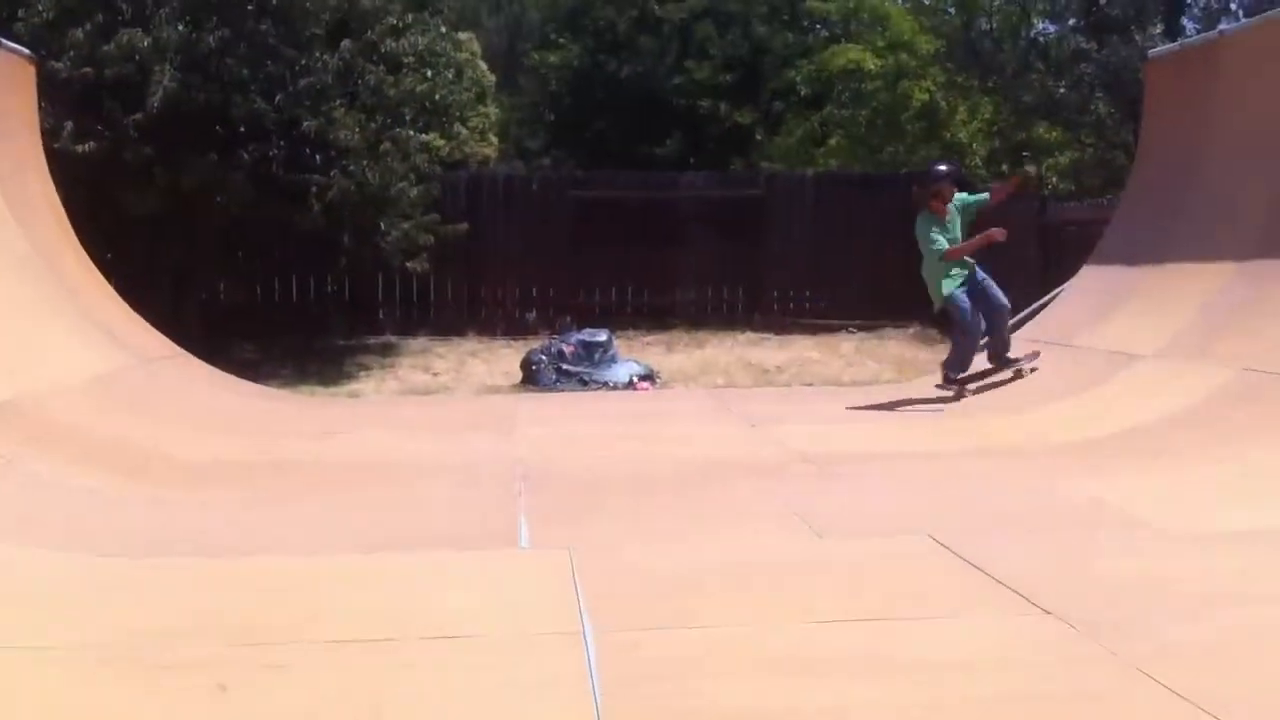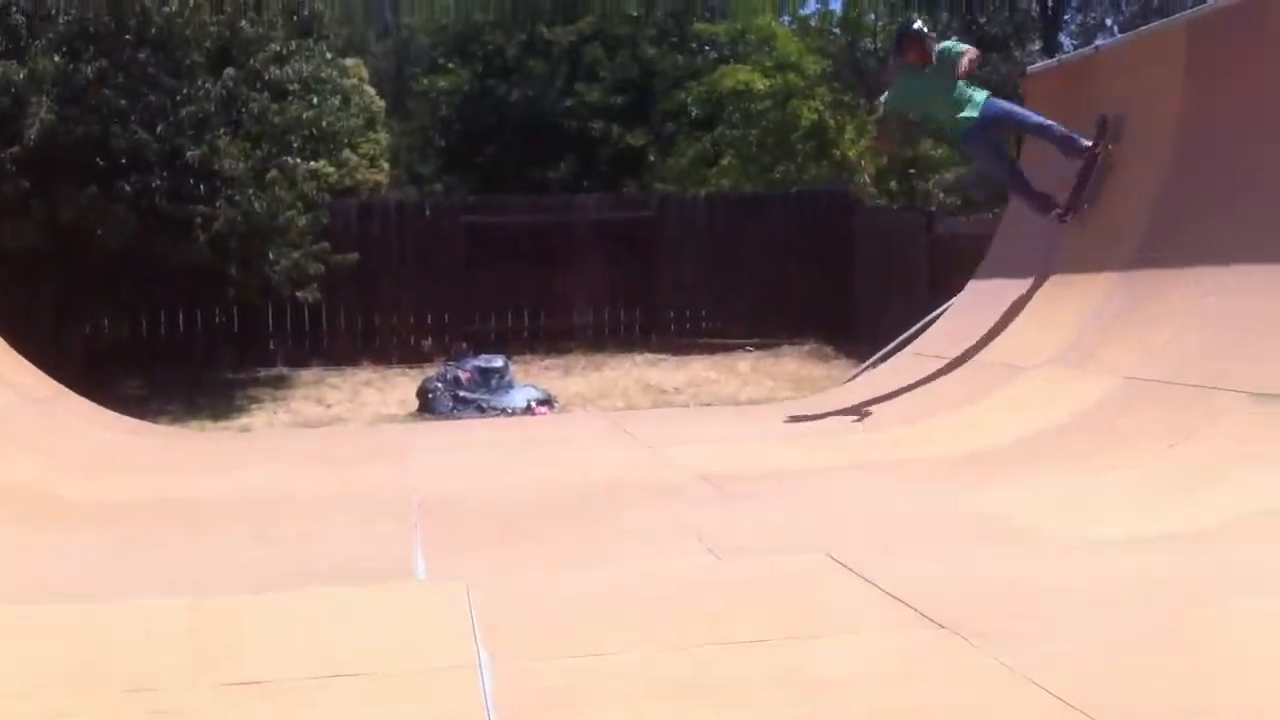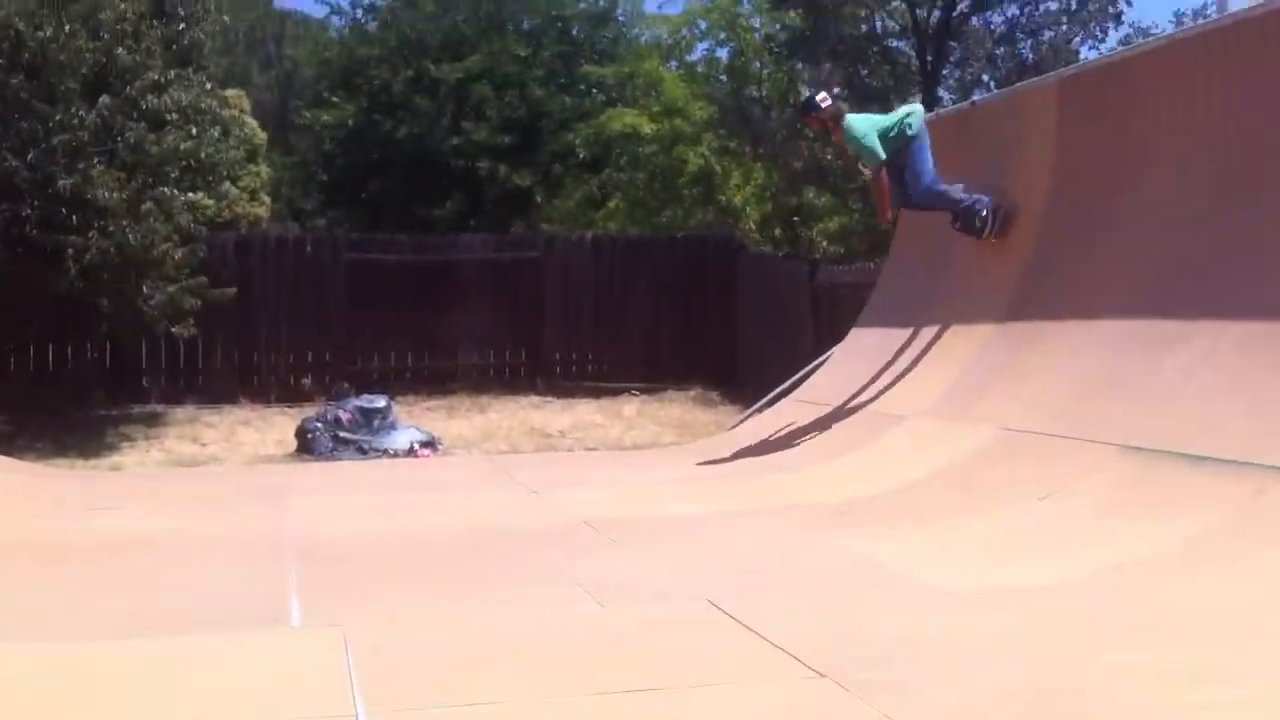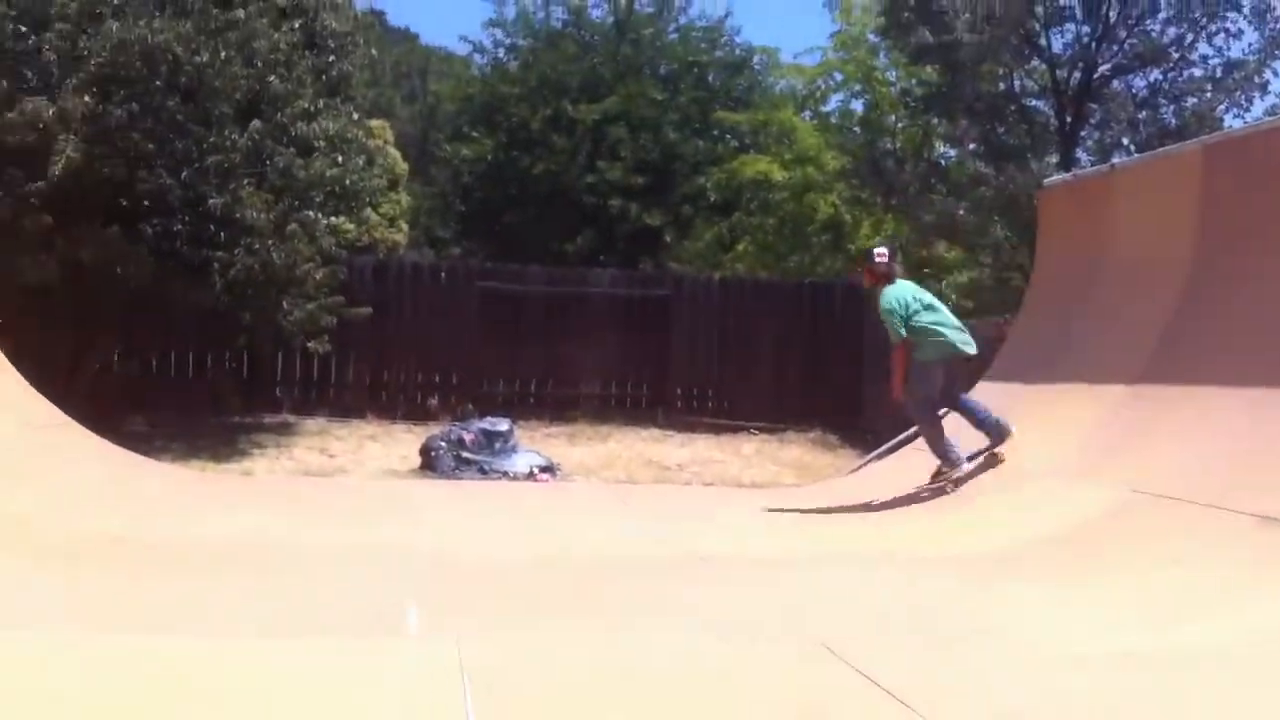
dt=0.4s
person 1, frame 1
left shoulder: (956, 203)
right shoulder: (926, 225)
left elbow: (990, 199)
right elbow: (946, 255)
left wrist: (1017, 181)
right wrist: (983, 239)
left hip: (965, 268)
right hip: (945, 281)
left knee: (1001, 308)
right knee: (975, 326)
left ankle: (999, 356)
right ankle: (952, 370)
person 1, frame 2
left shoulder: (944, 51)
right shoulder: (902, 85)
left elbow: (972, 52)
right elbow: (887, 114)
left wrist: (965, 60)
right wrist: (884, 137)
left hip: (982, 106)
right hip: (965, 131)
left knee: (1033, 123)
right knee: (1005, 172)
left ankle: (1079, 147)
right ankle: (1048, 205)
person 1, frame 3
left shoulder: (855, 133)
right shoulder: (841, 129)
left elbow: (880, 169)
left wrist: (885, 208)
right wrist: (862, 165)
left hip: (909, 132)
right hip: (898, 143)
left knee: (923, 189)
right knee: (905, 198)
left ankle: (979, 206)
person 1, frame 4
left shoulder: (887, 302)
right shoulder: (904, 286)
left elbow: (900, 346)
left wrist: (898, 384)
left hip: (934, 348)
right hip: (955, 338)
left knee: (917, 407)
right knee: (950, 396)
left ankle: (952, 462)
right ankle: (998, 430)
